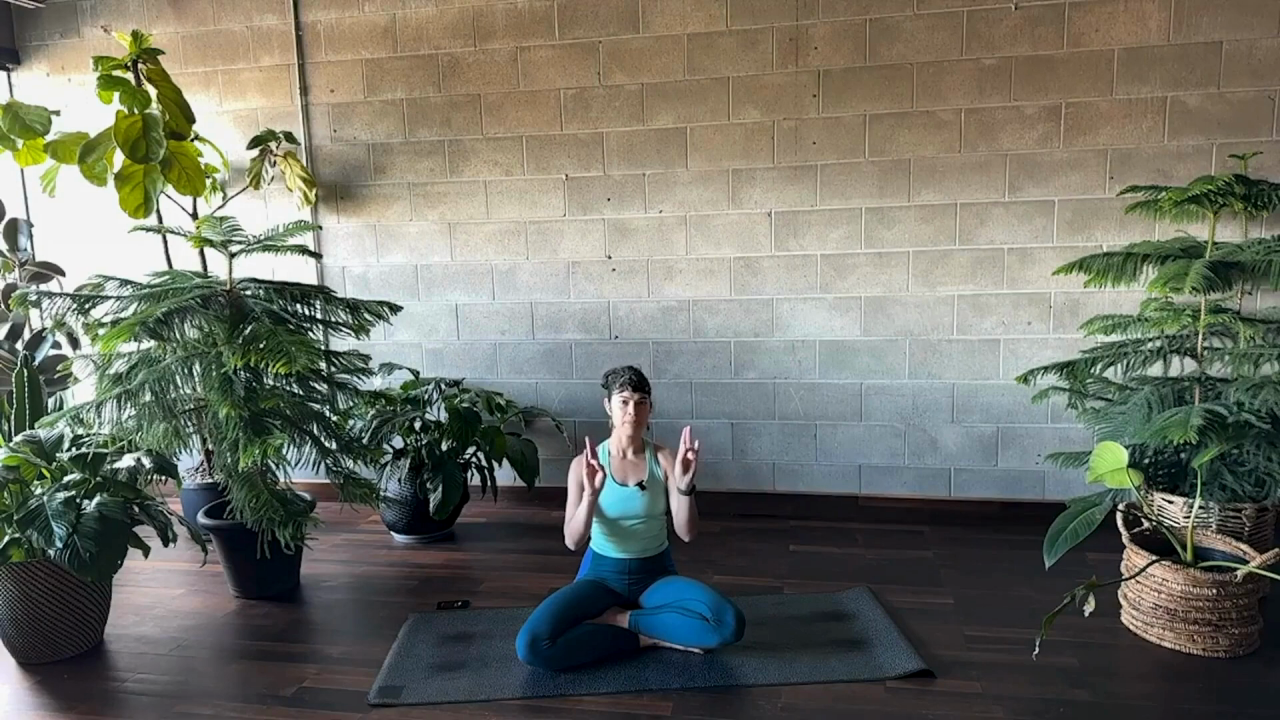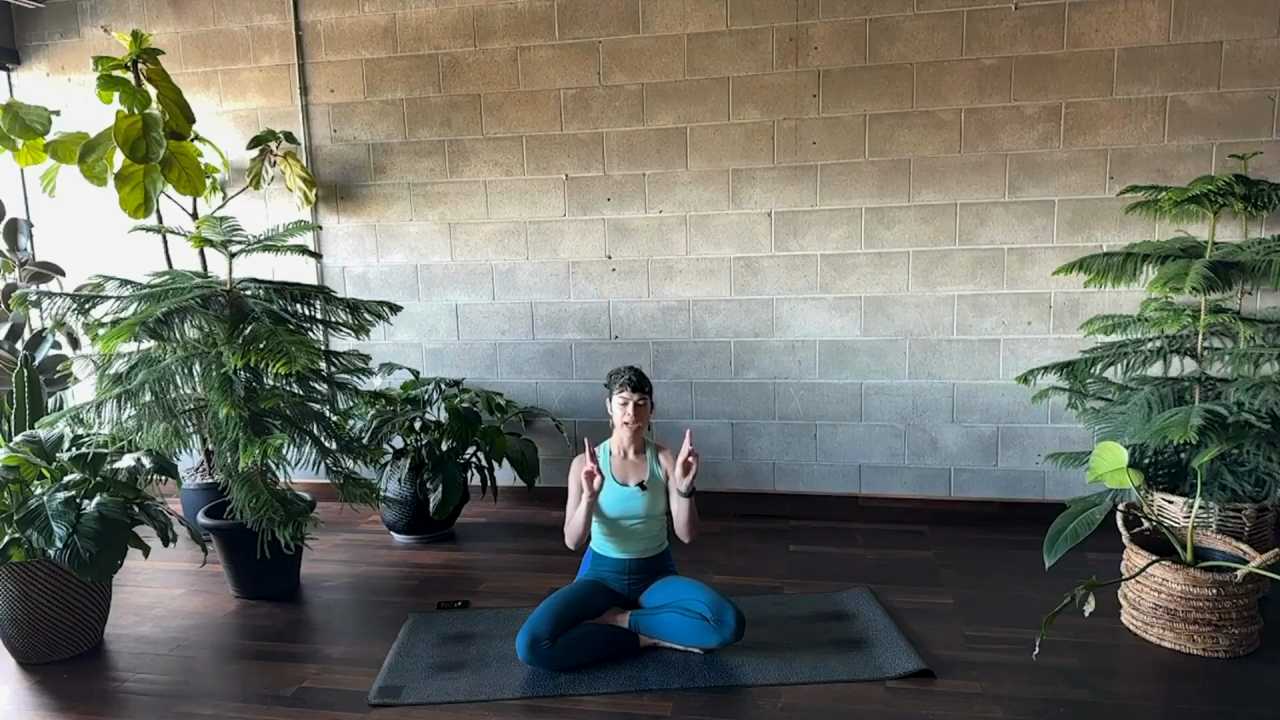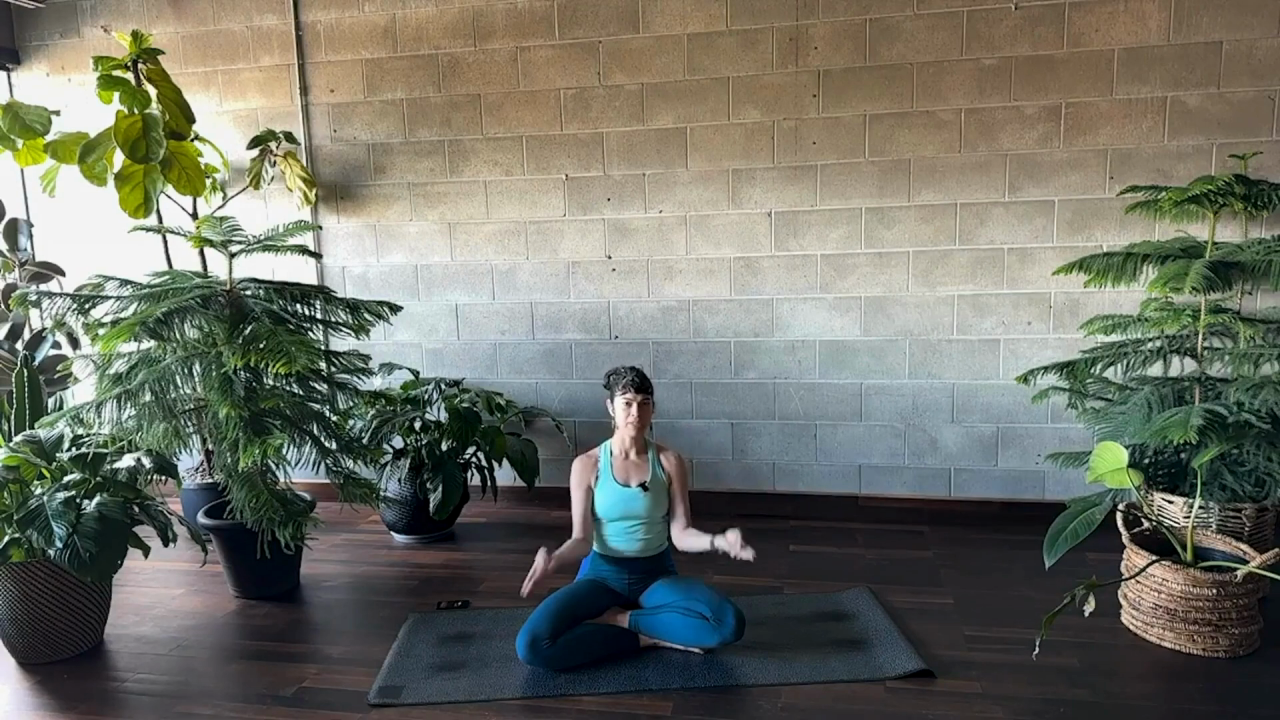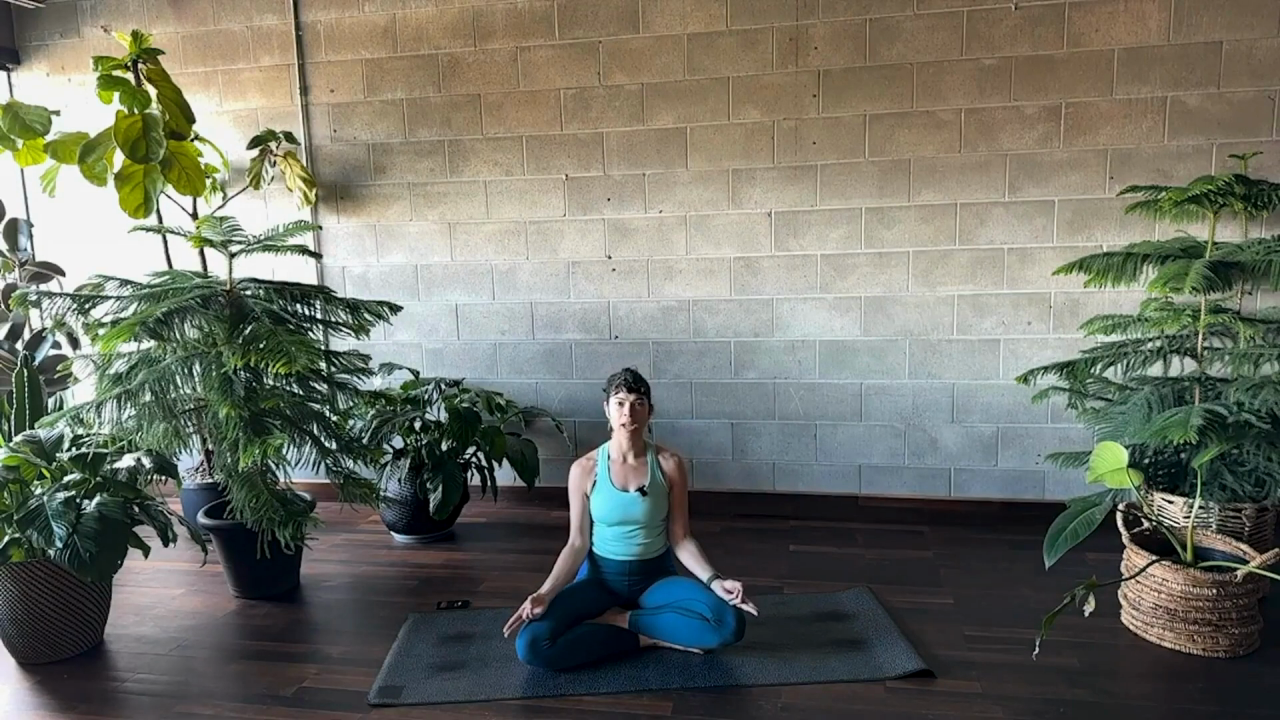
dt=0.3s
person 1, frame 1
left shoulder: (666, 459)
right shoulder: (585, 463)
left elbow: (687, 533)
right elbow: (573, 541)
left wrist: (685, 485)
right wrist: (591, 494)
left hip: (655, 574)
right hip: (602, 574)
left knee: (728, 623)
right knee: (532, 646)
left ankle: (617, 619)
right ankle: (648, 636)
person 1, frame 2
left shoulder: (667, 460)
right shoulder: (585, 463)
left elbow: (686, 534)
right elbow: (573, 540)
left wrist: (685, 487)
right wrist: (590, 496)
left hip: (656, 574)
right hip: (601, 574)
left knee: (729, 623)
right knee: (532, 646)
left ankle: (618, 620)
right ankle: (647, 636)
person 1, frame 3
left shoulder: (668, 461)
right shoulder: (587, 465)
left elbow: (680, 534)
right elbow: (582, 539)
left wrist: (717, 541)
right wrist: (555, 560)
left hip: (656, 575)
right hip: (602, 576)
left knee: (727, 623)
right knee: (532, 647)
left ankle: (618, 621)
right ankle: (646, 637)
person 1, frame 4
left shoulder: (670, 464)
right shoulder: (584, 469)
left elbow: (680, 539)
right elbow: (578, 543)
left wrist: (714, 580)
right wrist: (546, 593)
left hip: (655, 576)
right hip: (601, 577)
left knee: (728, 624)
right knee: (532, 646)
left ankle: (617, 620)
right ankle: (647, 636)
